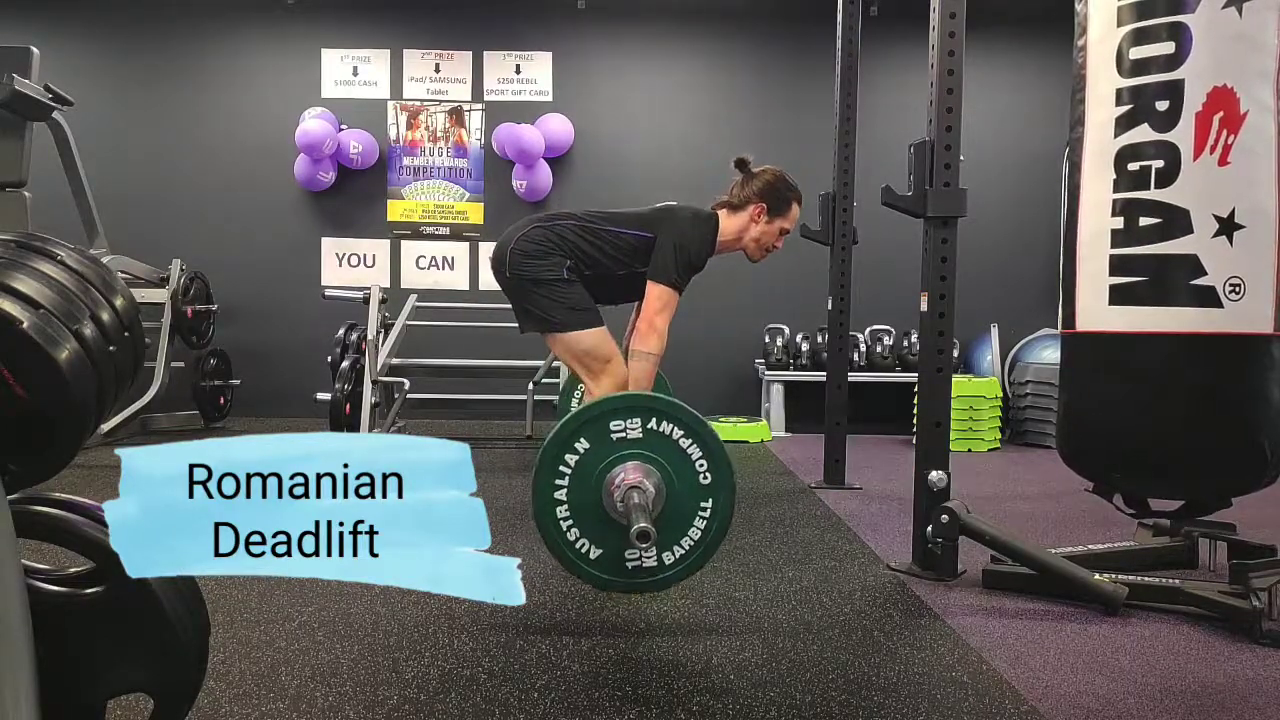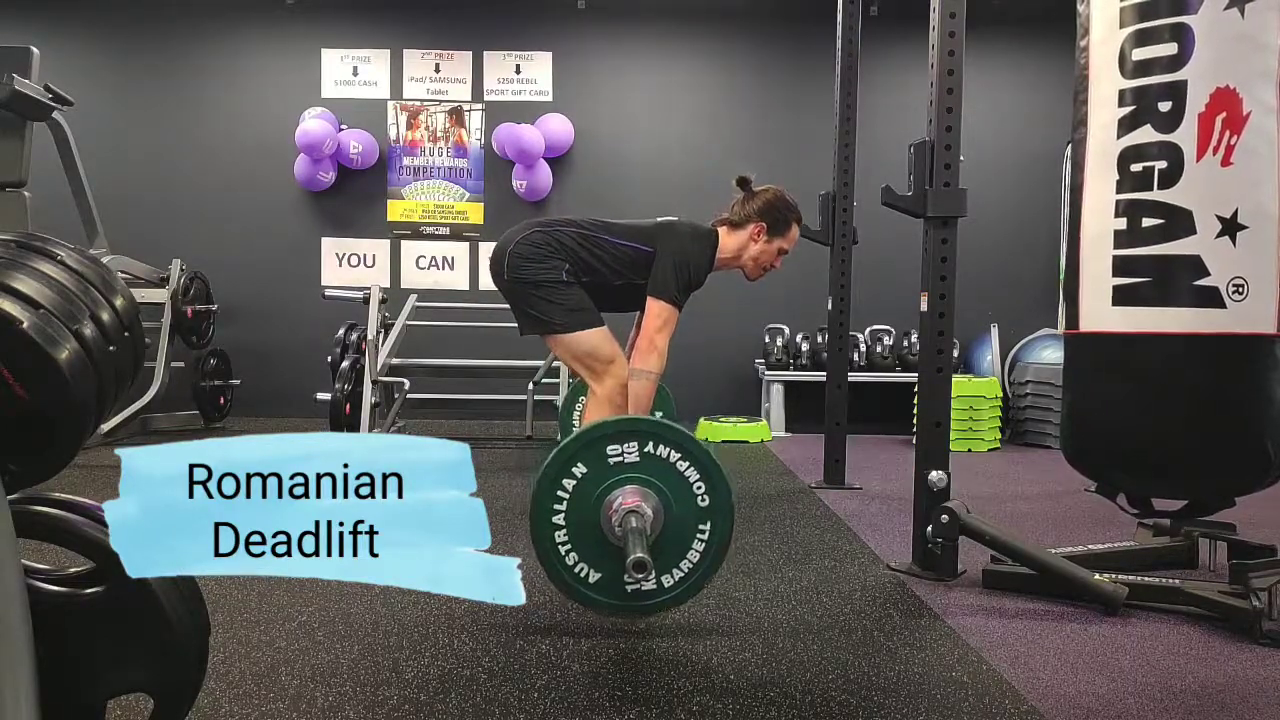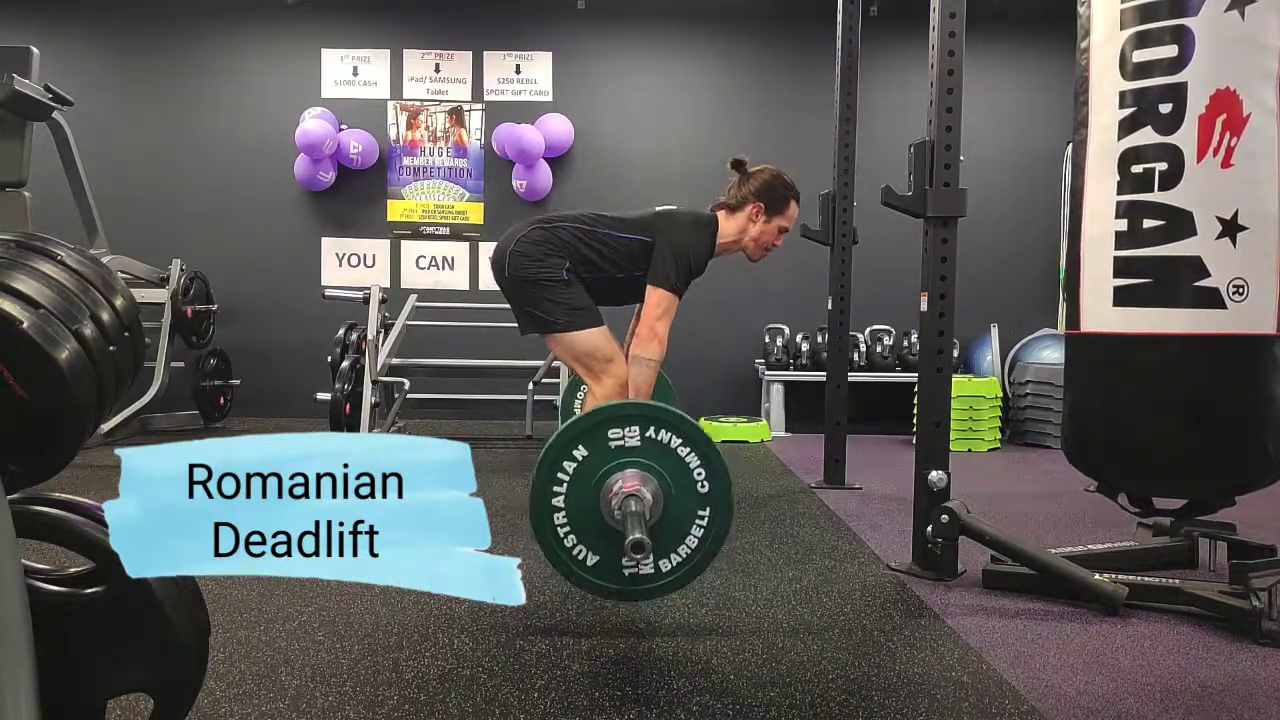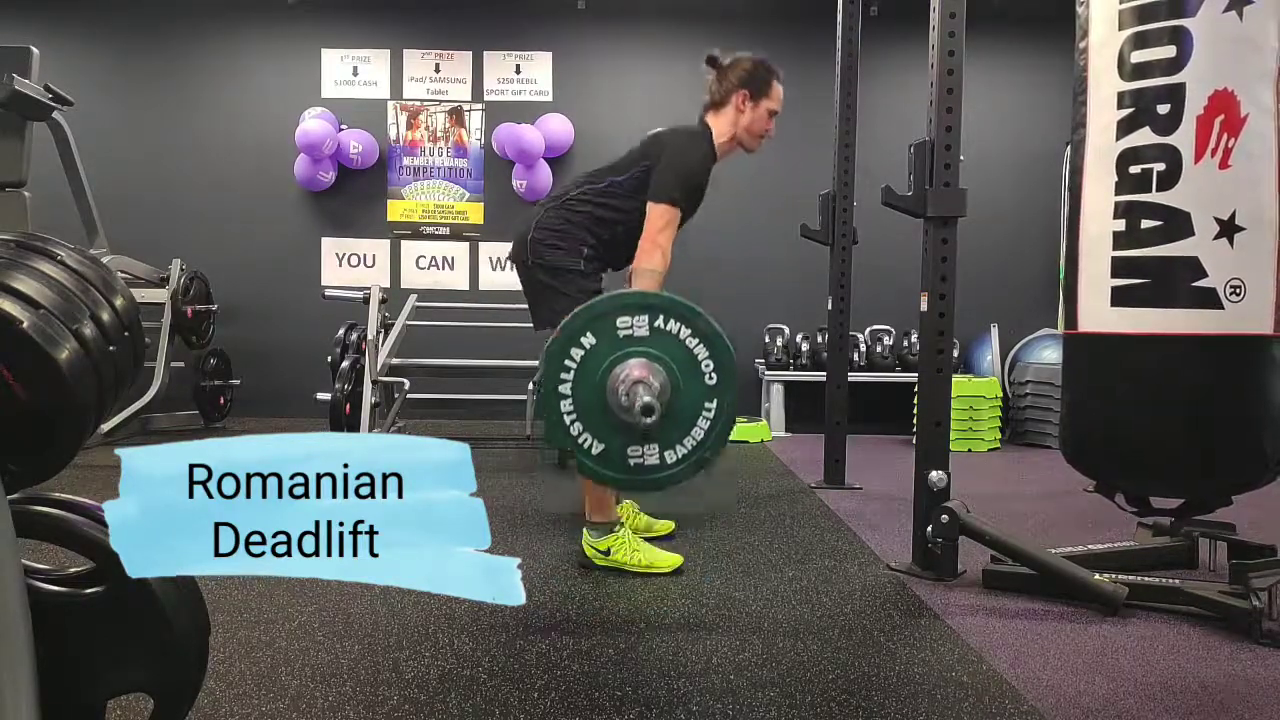
dt=0.4s
person 1, frame 1
left shoulder: (691, 231)
right shoulder: (690, 234)
left elbow: (645, 322)
right elbow: (652, 327)
left hip: (530, 253)
right hip: (535, 255)
left knee: (607, 379)
right knee: (610, 382)
person 1, frame 2
left shoulder: (690, 246)
right shoulder: (688, 249)
left elbow: (644, 338)
right elbow: (652, 344)
left hip: (527, 257)
right hip: (533, 260)
left knee: (609, 377)
right knee: (612, 380)
person 1, frame 3
left shoulder: (690, 234)
right shoulder: (688, 239)
left elbow: (645, 326)
right elbow: (652, 333)
left hip: (529, 255)
right hip: (535, 258)
left knee: (608, 377)
right knee: (611, 381)
person 1, frame 4
left shoulder: (689, 148)
right shoulder: (688, 151)
left elbow: (647, 244)
right elbow: (654, 248)
left hip: (558, 249)
right hip: (556, 249)
left ankle: (610, 507)
right ankle: (603, 534)
